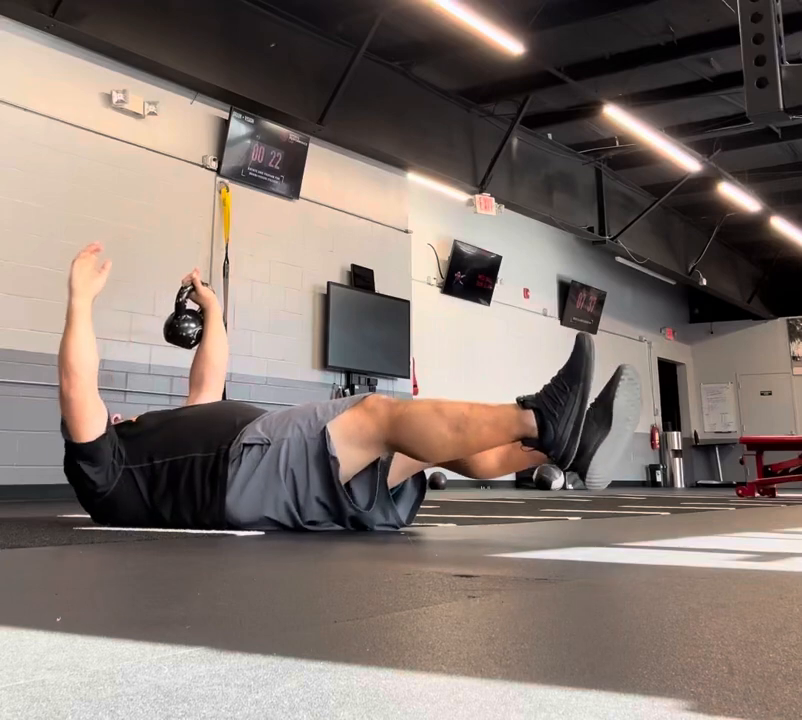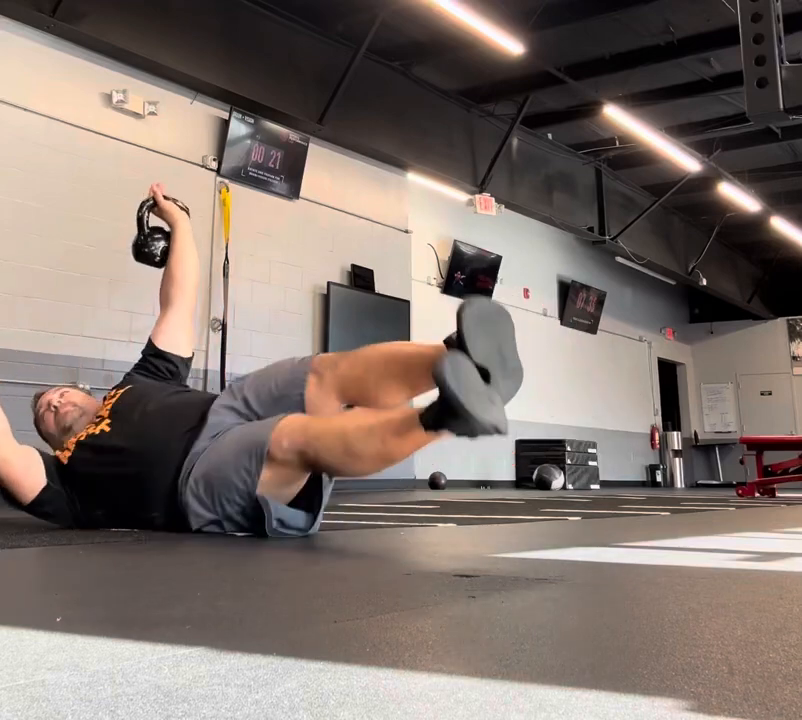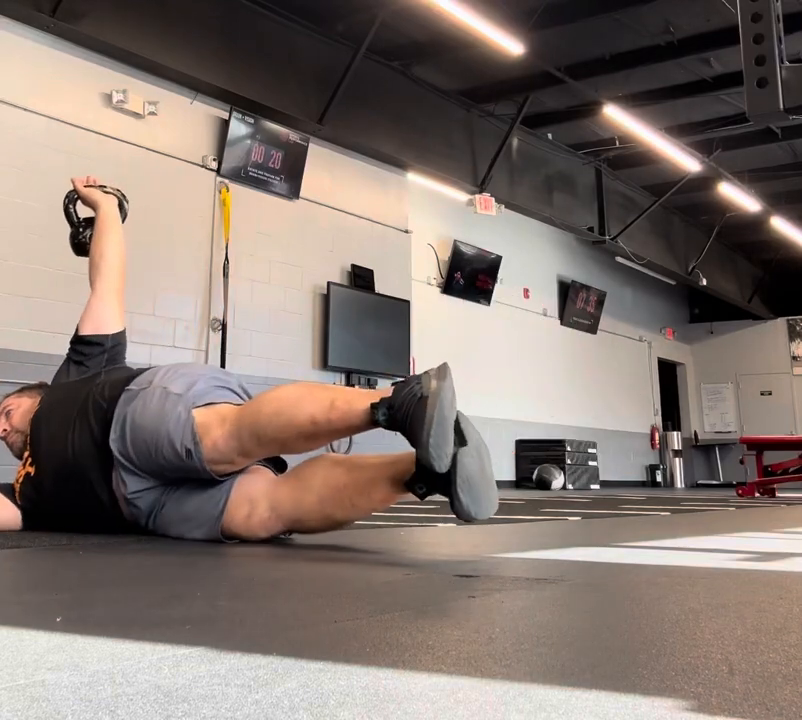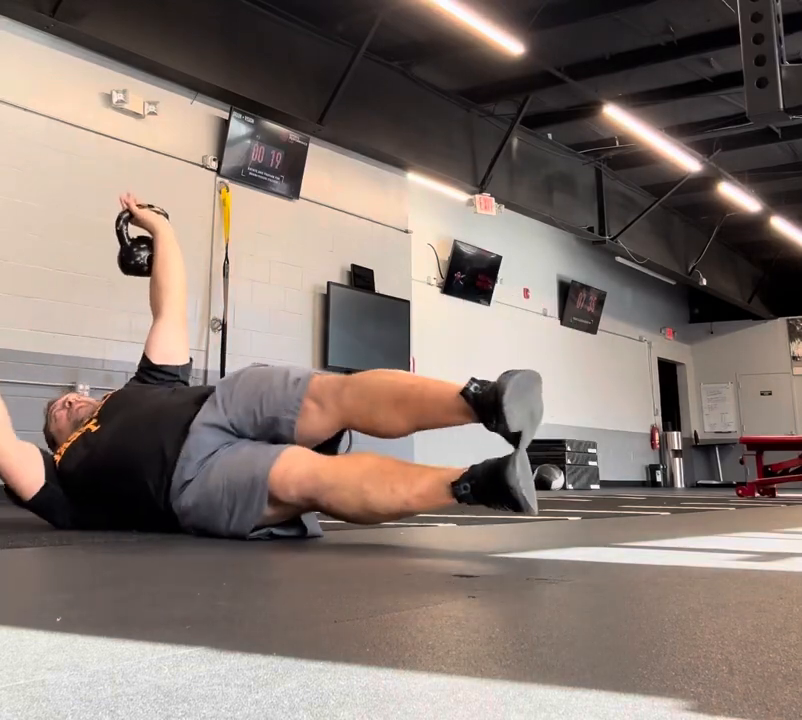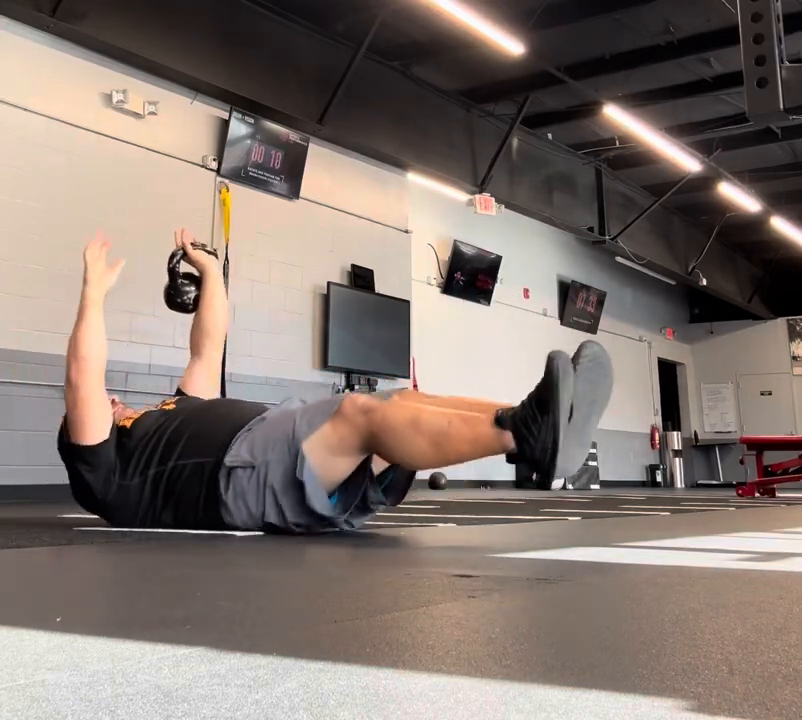
dt=1s
person 1, frame 1
left shoulder: (171, 433)
right shoulder: (104, 468)
left elbow: (208, 385)
right elbow: (79, 388)
left wrist: (212, 308)
right wrist: (81, 299)
left hip: (313, 485)
right hip: (249, 464)
left knee: (456, 443)
right knee: (379, 413)
left ankle: (572, 441)
right ankle: (538, 420)
person 1, frame 2
left shoulder: (140, 385)
right shoulder: (67, 476)
left elbow: (178, 308)
left wrist: (178, 223)
right hip: (207, 481)
left knee: (337, 373)
right knee: (299, 439)
left ankle: (466, 359)
right ankle: (443, 417)
person 1, frame 3
left shoulder: (77, 376)
left elbow: (106, 286)
left wrist: (104, 207)
right hip: (155, 497)
left knee: (230, 437)
right knee: (265, 509)
right ankle: (428, 471)
person 1, frame 4
left shoulder: (146, 390)
right shoulder: (68, 476)
left elbow: (170, 315)
left wrist: (160, 229)
right hip: (197, 477)
left knee: (333, 394)
right knee: (303, 477)
left ankle: (481, 400)
right ankle: (477, 483)
person 1, frame 5
left shoulder: (175, 414)
right shoulder: (103, 470)
left elbow: (208, 353)
right elbow: (83, 378)
left wrist: (209, 270)
right wrist: (94, 290)
left hip: (284, 437)
right hip: (247, 467)
left knee: (405, 404)
right knee: (363, 411)
left ankle: (533, 422)
right ankle: (522, 432)
